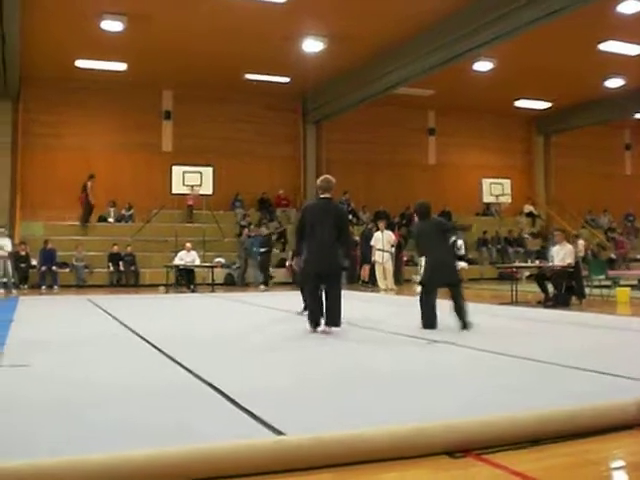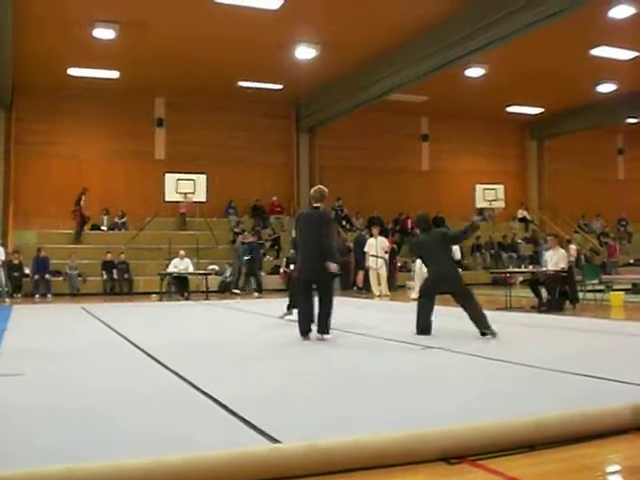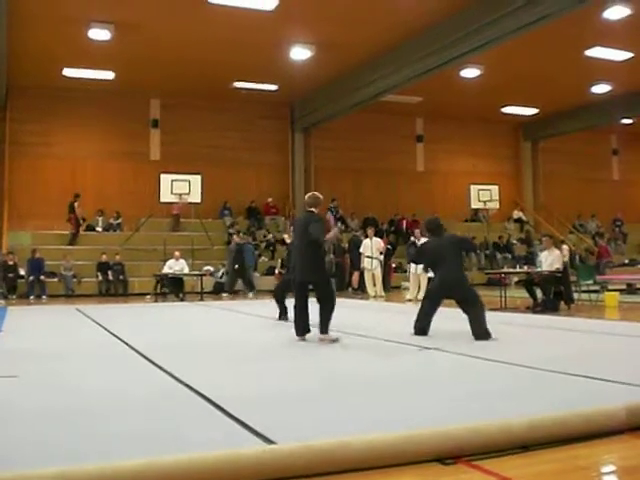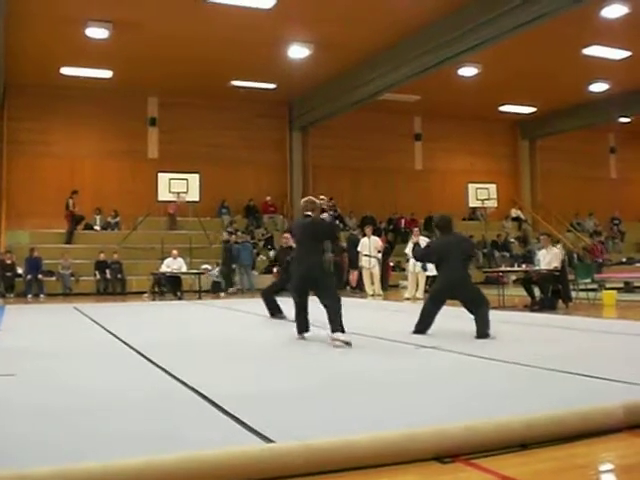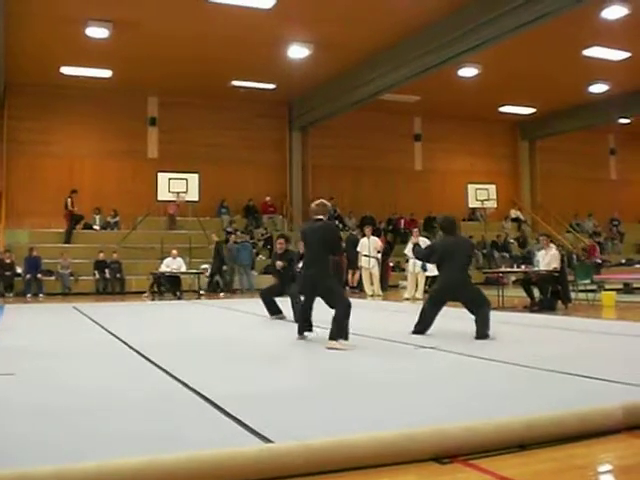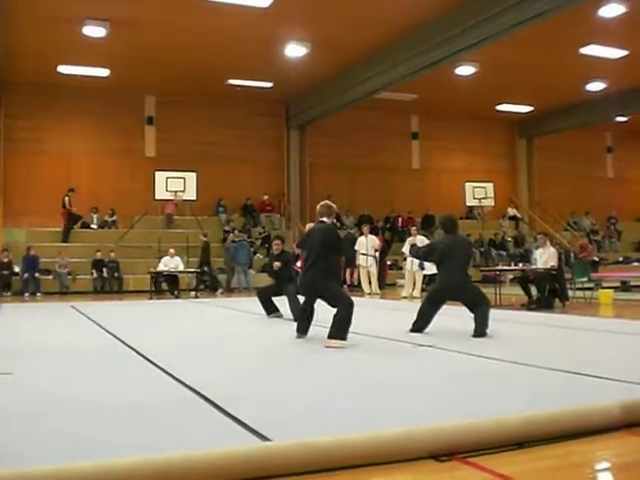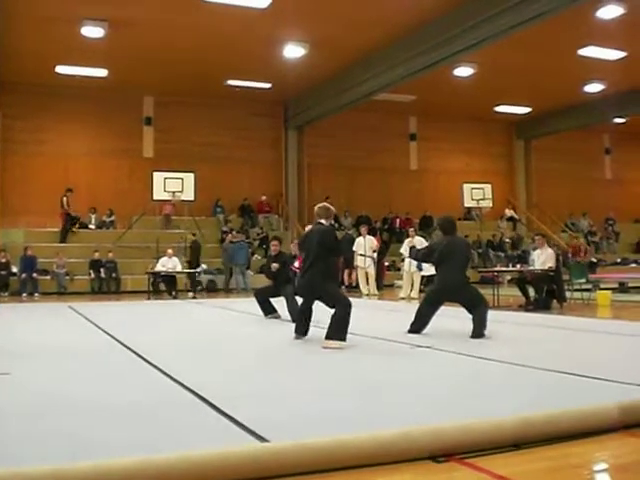
dt=0.2s
person 1, frame 1
left shoulder: (308, 208)
right shoulder: (338, 209)
left elbow: (299, 232)
right elbow: (345, 235)
left wrist: (299, 251)
right wrist: (344, 254)
left hip: (312, 256)
right hip: (332, 257)
left knee: (312, 291)
right knee: (333, 292)
left ankle: (314, 324)
right ankle: (329, 324)
person 1, frame 2
left shoulder: (300, 216)
right shoulder: (324, 216)
right elbow: (327, 240)
right wrist: (331, 260)
left hip: (302, 263)
right hip: (320, 264)
left knee: (304, 299)
right knee: (325, 298)
left ankle: (305, 332)
right ankle: (322, 331)
person 1, frame 3
left shoulder: (298, 219)
right shoulder: (316, 219)
right elbow: (316, 234)
right wrist: (328, 236)
left hip: (298, 267)
right hip: (314, 266)
left knee: (300, 300)
right knee: (327, 299)
left ankle: (301, 332)
right ankle: (324, 332)
person 1, frame 4
left shoulder: (296, 225)
right shoulder: (319, 223)
right elbow: (334, 237)
left hip: (299, 269)
right hip: (316, 268)
left knee: (300, 300)
right knee: (332, 299)
left ankle: (301, 331)
right ankle: (337, 332)
person 1, frame 5
left shoulder: (306, 228)
right shoulder: (330, 227)
right elbow: (337, 250)
left hip: (308, 274)
right hip: (323, 274)
left knee: (307, 301)
right knee: (343, 304)
left ankle: (302, 331)
right ankle: (335, 339)
person 1, frame 6
left shoulder: (312, 230)
right shoulder: (330, 229)
left elbow: (301, 245)
right elbow: (340, 251)
left hip: (308, 277)
right hip: (322, 278)
left knee: (309, 302)
right knee: (346, 303)
left ankle: (301, 330)
right ankle: (334, 338)
person 1, frame 7
left shoulder: (310, 232)
right shoulder: (328, 231)
left elbow: (301, 247)
right elbow: (338, 252)
left hip: (306, 278)
right hip: (320, 279)
left knee: (307, 302)
right knee: (344, 304)
left ankle: (300, 331)
right ankle: (332, 338)
person 2, frame 1
left shoulder: (416, 229)
right shoulder: (438, 223)
right elbow: (452, 228)
left hip: (431, 265)
right hip: (448, 263)
left knee: (427, 294)
right knee: (456, 293)
left ankle: (429, 323)
right ankle: (464, 321)
person 2, frame 2
left shoulder: (417, 242)
right shoulder: (440, 234)
left elbow: (418, 255)
right elbow: (459, 236)
right wrist: (473, 225)
left hip: (434, 276)
right hip: (451, 274)
left knee: (424, 300)
right knee: (468, 300)
left ankle: (423, 329)
right ankle: (485, 328)
person 2, frame 3
left shoulder: (427, 246)
right shoulder: (453, 239)
left elbow: (415, 259)
right elbow: (471, 246)
right wrist: (459, 245)
left hip: (441, 281)
right hip: (459, 280)
left knee: (428, 303)
right knee: (474, 305)
left ankle: (420, 330)
right ankle: (482, 333)
person 2, frame 4
left shoulder: (435, 244)
right shoulder: (464, 240)
left elbow: (419, 256)
right elbow: (471, 256)
left wrist: (415, 244)
left hip: (444, 281)
right hip: (462, 280)
left knee: (431, 304)
right knee: (481, 304)
left ankle: (420, 328)
right ankle: (482, 332)
person 2, frame 5
left shoulder: (438, 244)
right shoulder: (467, 243)
left elbow: (422, 255)
right elbow: (469, 260)
left wrist: (415, 244)
left hip: (444, 283)
right hip: (463, 282)
left knee: (431, 304)
right knee: (482, 305)
left ankle: (419, 329)
right ankle: (482, 333)
person 2, frame 6
left shoulder: (438, 243)
right shoulder: (466, 242)
left elbow: (421, 253)
right elbow: (468, 259)
left wrist: (413, 245)
left hip: (443, 282)
right hip: (462, 282)
left knee: (429, 303)
right knee: (482, 304)
left ankle: (417, 327)
right ankle: (480, 331)
person 2, frame 7
left shoulder: (437, 245)
right shoulder: (464, 244)
left elbow: (420, 255)
right elbow: (467, 261)
left wrist: (412, 248)
left hip: (441, 284)
right hip: (460, 283)
left knee: (427, 304)
right knee: (480, 305)
left ankle: (415, 328)
right ankle: (478, 331)
